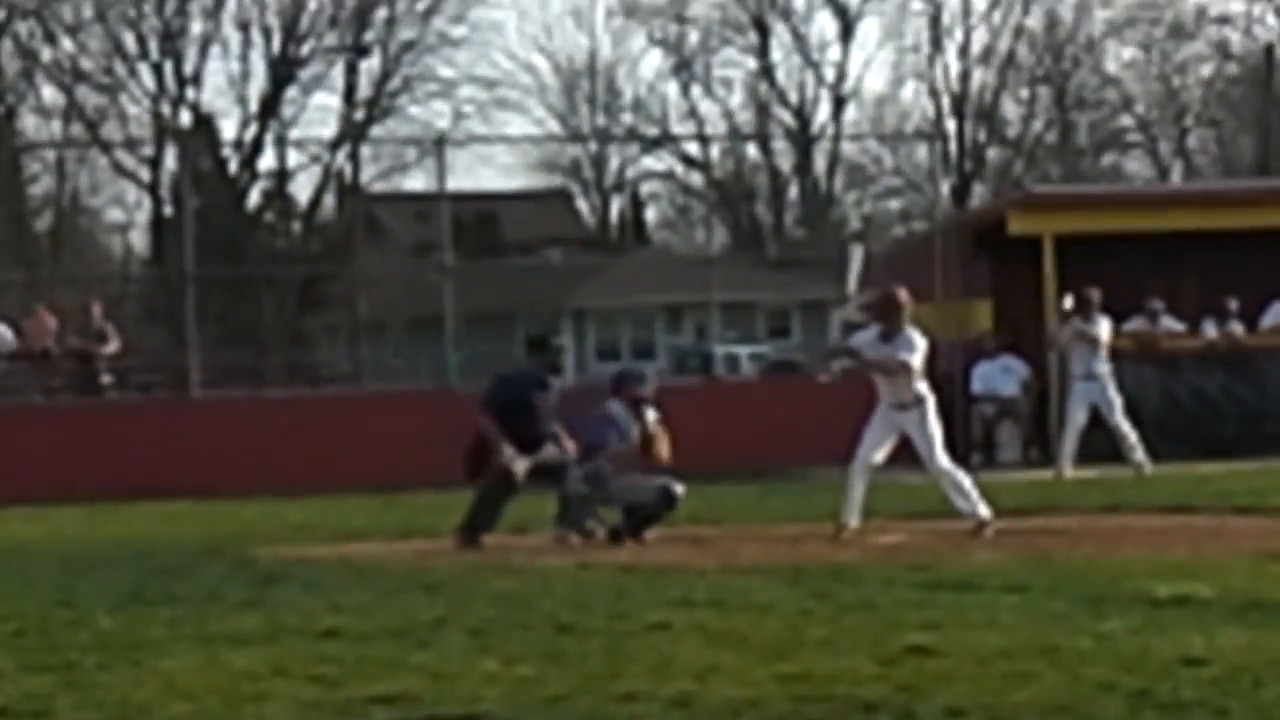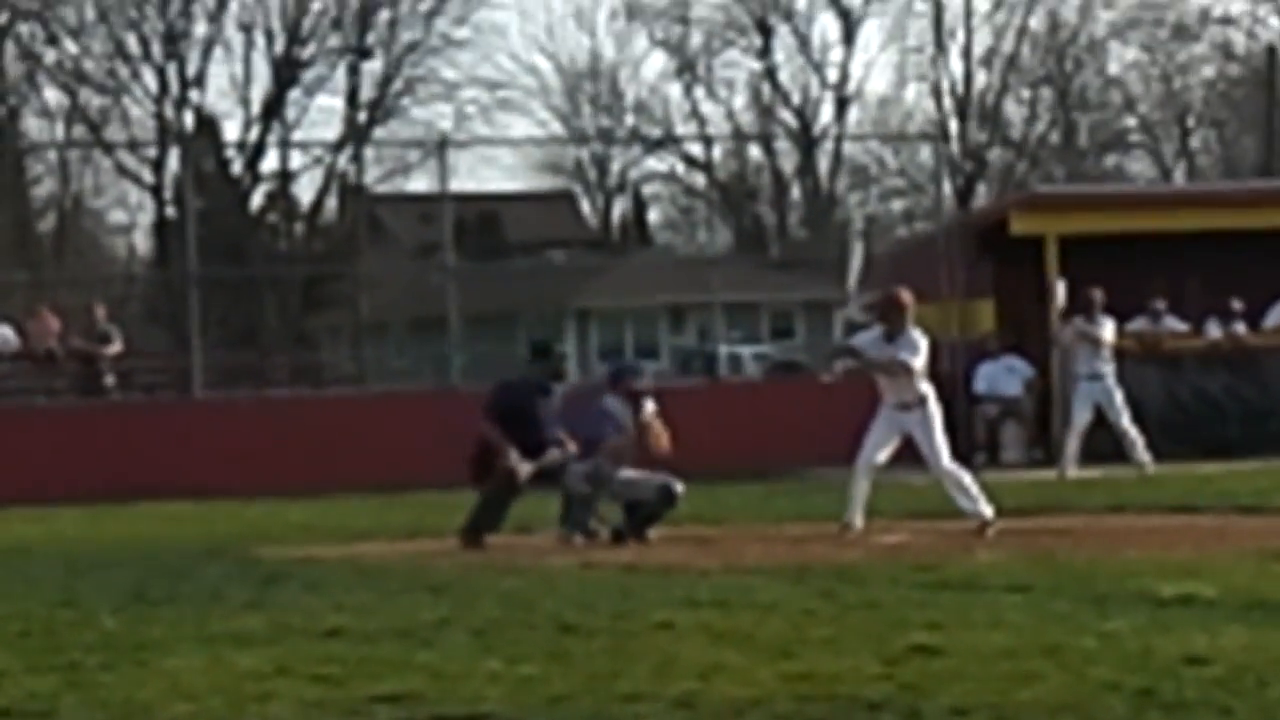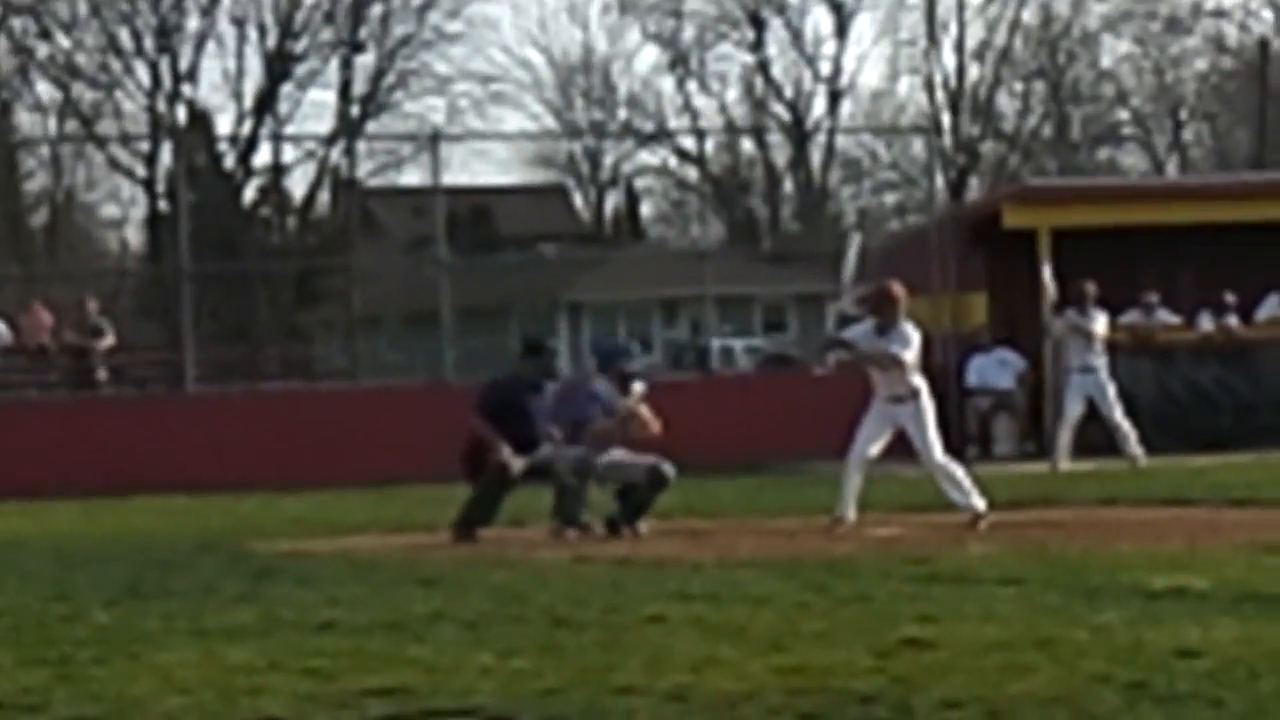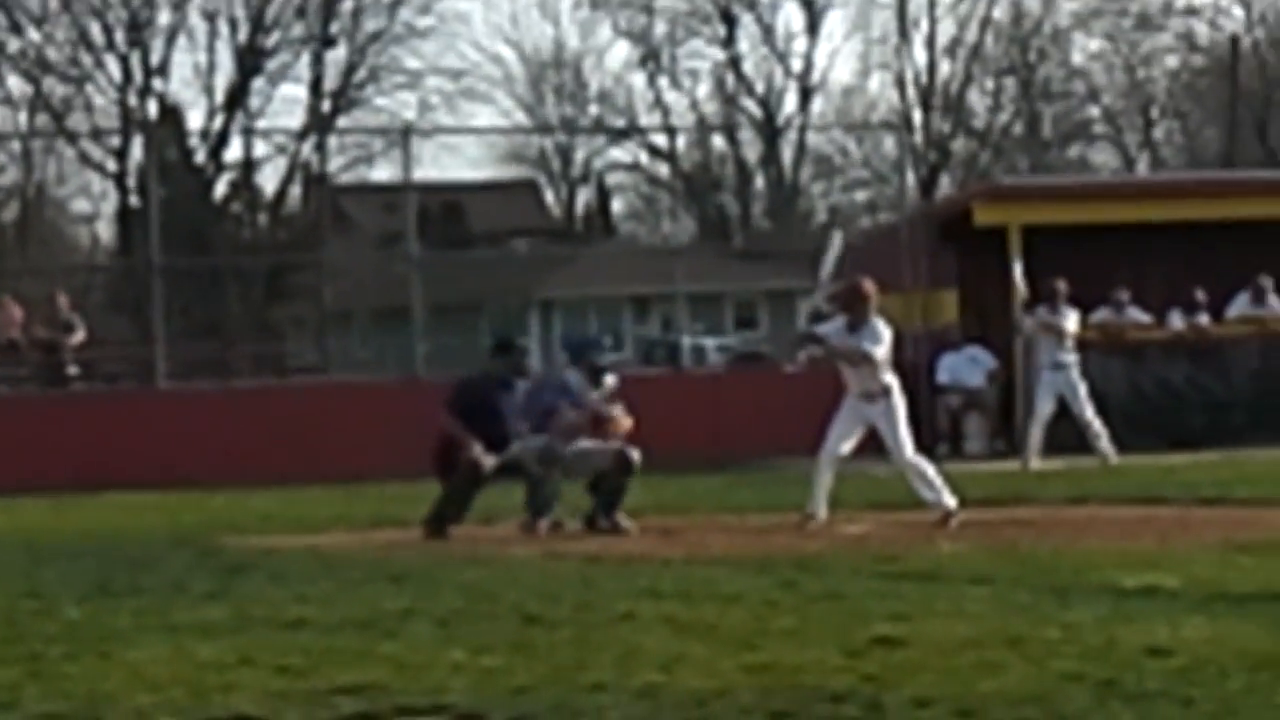
dt=0.1s
person 1, frame 1
left shoulder: (914, 340)
right shoulder: (872, 335)
left elbow: (897, 370)
right elbow: (846, 351)
left wrist: (860, 359)
left hip: (918, 409)
right hip: (888, 408)
left knee: (939, 464)
right knee: (861, 463)
left ankle: (981, 513)
right ankle: (849, 519)
person 1, frame 2
left shoulder: (916, 341)
right shoulder: (874, 335)
left elbow: (897, 371)
right elbow: (846, 351)
left wrist: (861, 359)
left hip: (920, 409)
right hip: (891, 409)
left knee: (941, 464)
right knee: (864, 462)
left ankle: (984, 513)
right ankle: (853, 520)
person 1, frame 3
left shoulder: (908, 334)
right shoulder: (867, 328)
left elbow: (886, 363)
right elbow: (840, 341)
left wrist: (852, 349)
left hip: (913, 402)
right hip: (884, 402)
left knee: (933, 458)
right knee: (857, 455)
left ankle: (976, 506)
right ankle: (845, 512)
person 1, frame 4
left shoulder: (879, 331)
right shoulder: (838, 325)
left elbow: (857, 360)
right elbow: (809, 339)
left wrist: (824, 345)
left hip: (884, 399)
right hip: (856, 400)
left knee: (904, 456)
right knee: (828, 453)
left ankle: (947, 504)
right ankle: (816, 510)
person 2, frame 1
left shoulder: (547, 385)
right shoulder: (508, 383)
right elbow: (484, 417)
left wrist: (562, 438)
right wrist: (501, 445)
left hip: (538, 448)
right hip: (507, 452)
left knee: (571, 465)
right knee: (506, 475)
right ankle: (470, 531)
person 2, frame 2
left shoulder: (548, 391)
right shoulder: (511, 390)
right elbow: (487, 424)
left wrist: (564, 442)
right wrist: (507, 450)
left hip: (541, 454)
right hip: (510, 456)
right knee: (510, 477)
right ankle: (473, 532)
person 2, frame 3
left shoulder: (542, 388)
right shoulder: (501, 387)
right elbow: (478, 421)
left wrist: (558, 441)
right wrist: (499, 446)
left hip: (534, 451)
right hip: (500, 453)
left knee: (574, 463)
right knee: (504, 472)
right ankle: (465, 526)
person 2, frame 4
left shoulder: (512, 386)
right shoulder: (471, 386)
right elbow: (449, 419)
right wrist: (471, 443)
left hip: (503, 450)
right hip: (473, 452)
right knee: (477, 469)
right ankle: (435, 523)
person 3, frame 1
left shoulder: (1104, 322)
right shoulder: (1072, 323)
left elbow: (1098, 340)
right elbow: (1061, 344)
left wrist: (1078, 330)
left hip: (1102, 380)
right hip: (1079, 381)
left knee: (1119, 422)
right knee: (1072, 425)
left ankle: (1140, 460)
right ankle: (1063, 466)
person 3, frame 2
left shoulder: (1108, 323)
right shoulder: (1075, 323)
left elbow: (1101, 341)
right elbow: (1065, 343)
left wrist: (1081, 331)
left hip: (1105, 380)
right hip: (1083, 381)
left knee: (1123, 422)
right knee: (1076, 425)
left ankle: (1144, 461)
right ankle: (1067, 466)
person 3, frame 3
left shoulder: (1100, 316)
right shoulder: (1067, 316)
left elbow: (1094, 335)
right elbow: (1057, 335)
left wrist: (1072, 324)
left hip: (1098, 373)
right hip: (1076, 374)
left knee: (1115, 415)
right knee: (1068, 417)
left ankle: (1136, 453)
right ankle: (1059, 458)
person 3, frame 4
left shoulder: (1071, 314)
right shoulder: (1038, 313)
left elbow: (1065, 333)
right elbow: (1027, 333)
left wrist: (1043, 322)
left hip: (1068, 370)
right hip: (1046, 371)
left knee: (1086, 413)
right knee: (1039, 415)
left ankle: (1106, 452)
right ankle: (1030, 457)
person 4, frame 1
left shoulder: (647, 418)
right shoulder: (608, 417)
left elbow: (663, 460)
right elbow: (607, 457)
left wrist: (654, 436)
left hip: (620, 481)
right hip: (591, 478)
left knee: (673, 492)
left ankle: (627, 529)
person 4, frame 2
left shoulder: (645, 410)
right shoulder: (604, 412)
left elbow: (663, 448)
right elbow: (606, 451)
left wrist: (652, 422)
left hip: (619, 476)
right hip: (589, 476)
left knee: (673, 490)
left ankle: (629, 529)
right ankle: (575, 528)
person 4, frame 3
left shoulder: (634, 392)
right shoulder: (592, 394)
left elbow: (653, 430)
right elbow: (592, 433)
left wrist: (643, 415)
right wrist: (622, 422)
left hip: (609, 455)
left knee: (663, 473)
left ankle: (624, 520)
person 4, frame 4
left shoulder: (605, 385)
right shoulder: (563, 384)
right elbow: (558, 425)
right wrist: (590, 418)
left hip: (576, 446)
right hip: (550, 448)
left knee: (628, 458)
left ankle: (605, 515)
